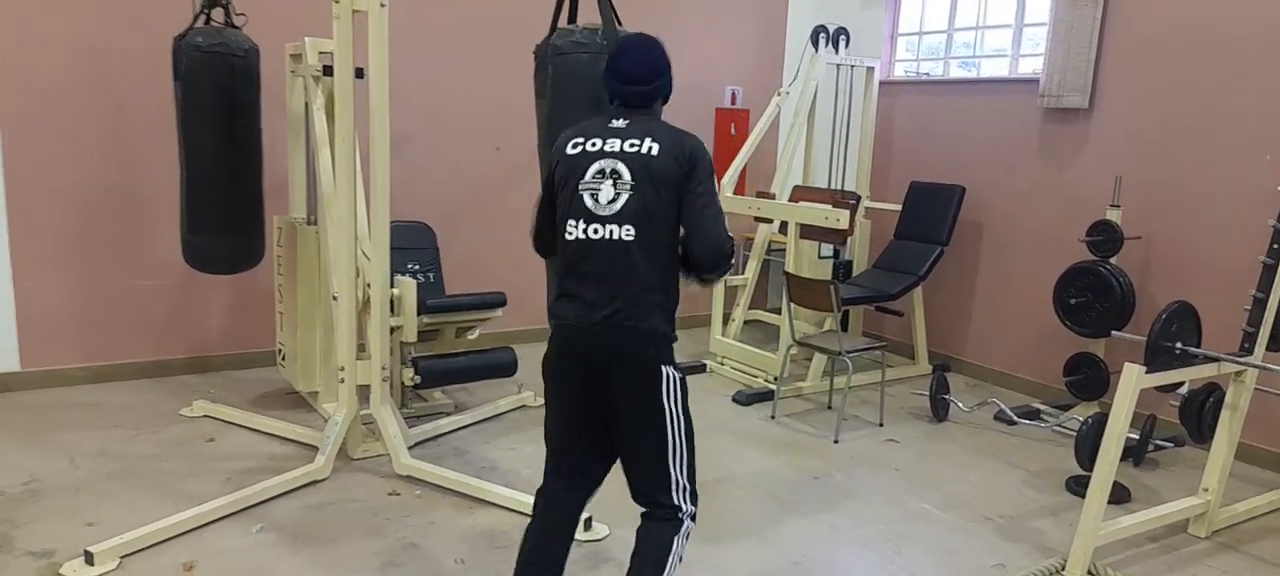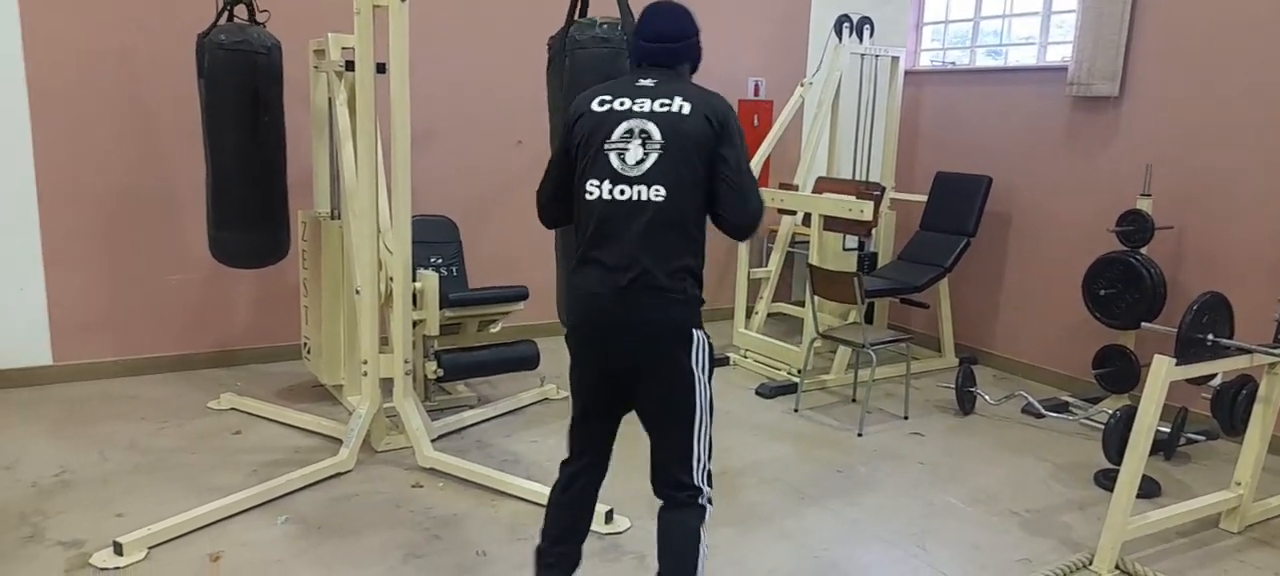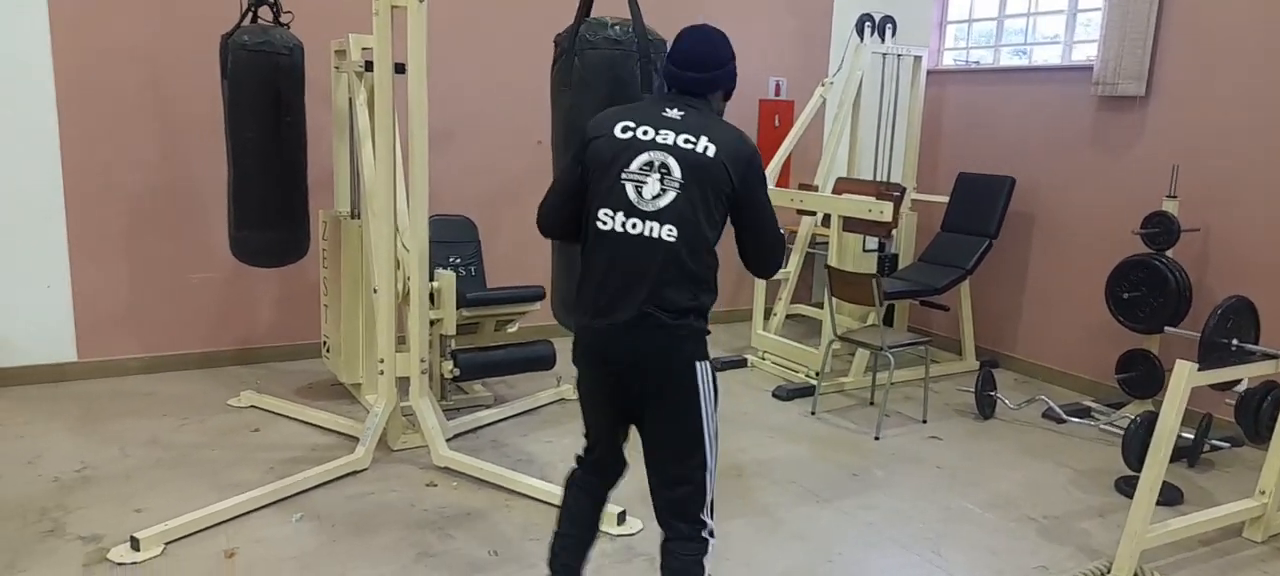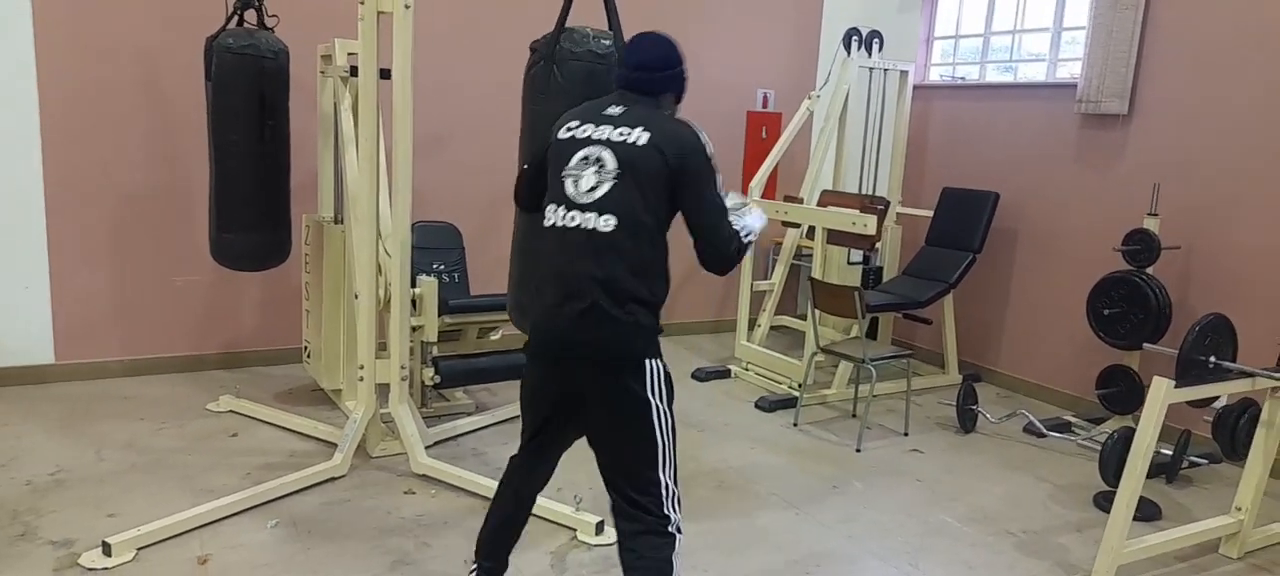
dt=0.2s
person 1, frame 1
left shoulder: (568, 147)
right shoulder: (683, 150)
left elbow: (545, 244)
right elbow: (712, 254)
right wrist: (683, 260)
left hip: (570, 341)
right hip: (640, 345)
left knee: (564, 482)
right knee: (669, 502)
person 1, frame 2
left shoulder: (587, 106)
right shoulder: (711, 112)
left elbow: (550, 209)
right elbow: (741, 217)
left hip: (591, 310)
right hip: (667, 315)
left knee: (582, 462)
right knee: (683, 486)
person 1, frame 3
left shoulder: (605, 127)
right shoulder: (734, 148)
left elbow: (553, 223)
right elbow: (766, 261)
left hip: (597, 337)
right hip: (673, 347)
left knee: (597, 464)
right knee: (685, 512)
person 1, frame 4
left shoulder: (568, 125)
right shoulder: (678, 140)
left elbow: (526, 197)
right elbow: (719, 256)
right wrist: (748, 226)
left hip: (552, 332)
right hip: (624, 342)
left knee: (531, 459)
right knee: (646, 510)
